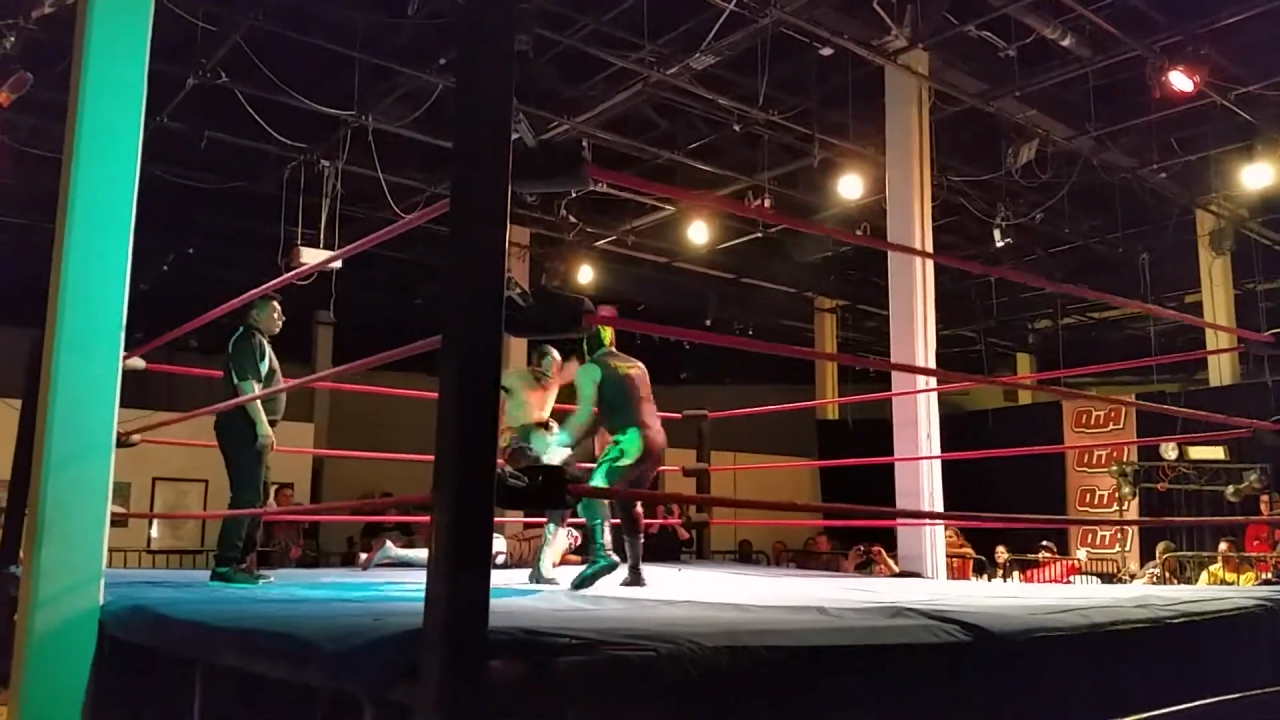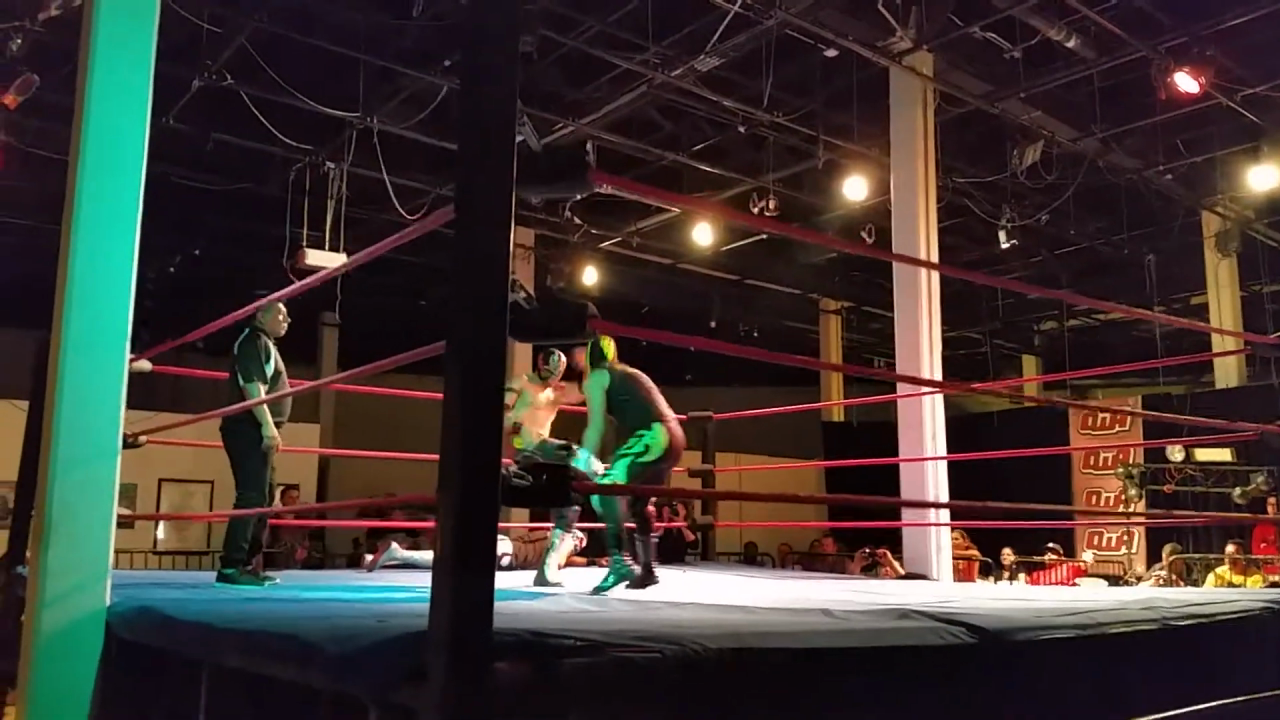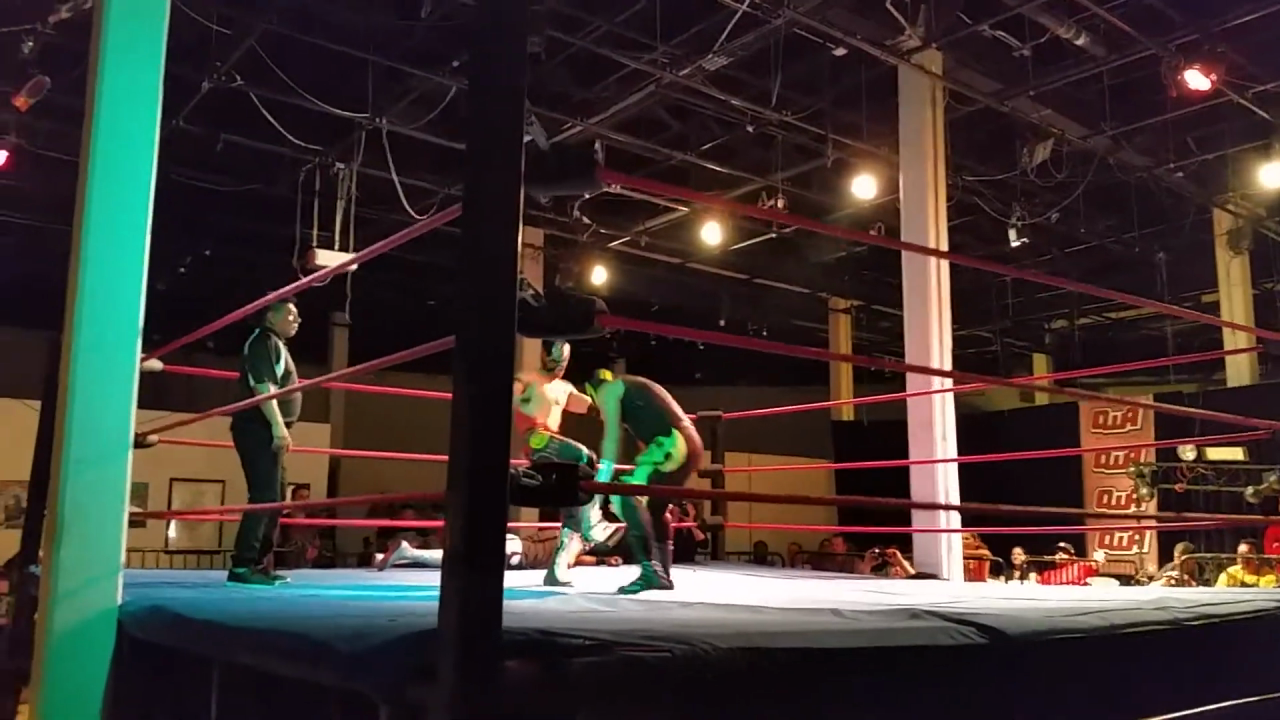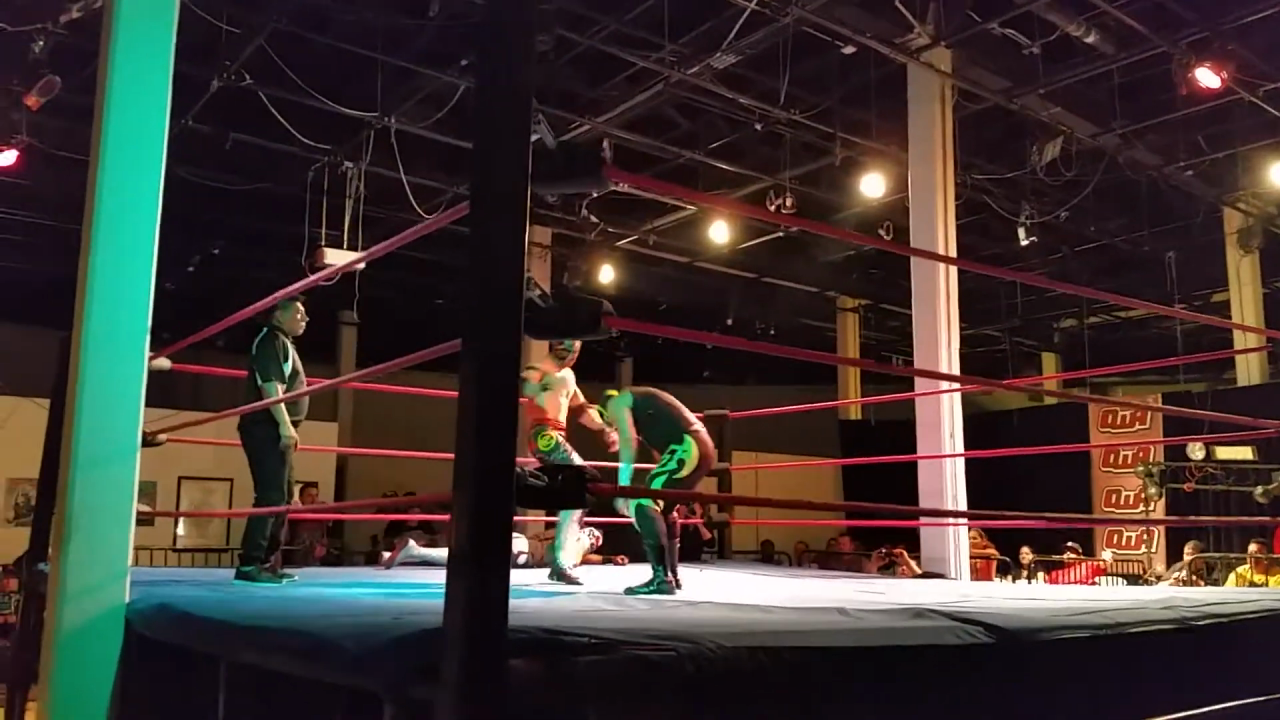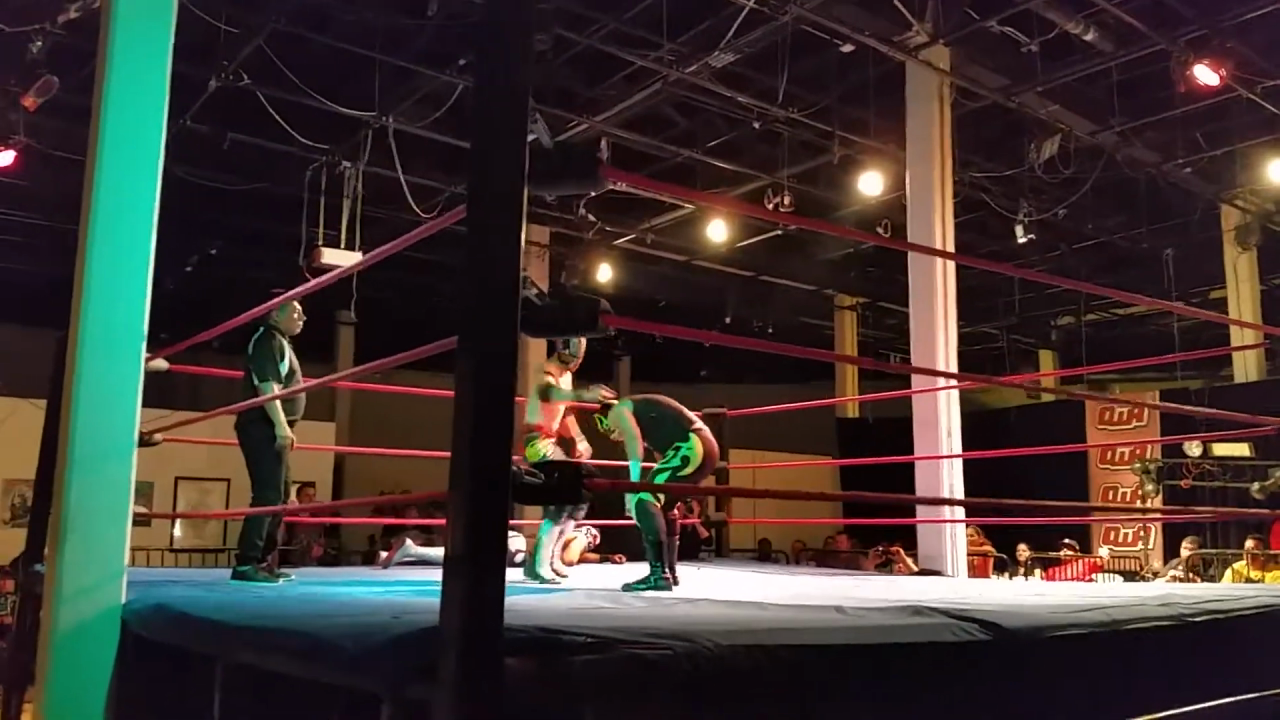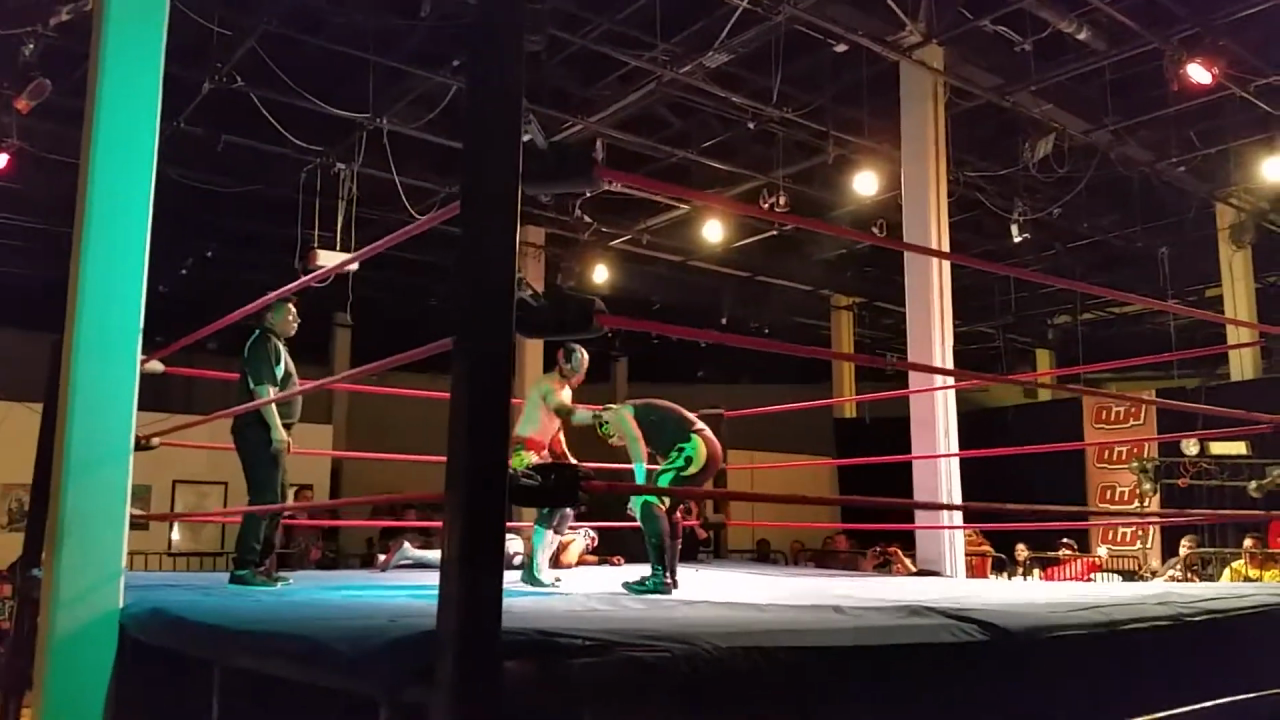
dt=0.1s
person 1, frame 1
left shoulder: (260, 343)
right shoulder: (247, 340)
right elbow: (246, 385)
left wrist: (265, 427)
right wrist: (262, 424)
left hip: (251, 430)
right hip: (243, 429)
left knee: (256, 496)
right knee: (246, 495)
left ankle: (240, 562)
right ankle: (225, 565)
person 1, frame 2
left shoulder: (266, 344)
right shoulder: (253, 341)
right elbow: (252, 387)
left wrist: (270, 428)
right wrist: (268, 425)
left hip: (256, 431)
right hip: (249, 430)
left knee: (261, 498)
right knee: (251, 497)
left ankle: (246, 564)
right ankle: (231, 567)
person 1, frame 3
left shoulder: (276, 345)
right shoulder: (263, 342)
right elbow: (262, 387)
left wrist: (281, 429)
right wrist: (278, 426)
left hip: (268, 432)
right hip: (260, 431)
left knee: (274, 497)
right knee: (263, 496)
left ankle: (257, 563)
right ankle: (242, 566)
person 1, frame 4
left shoulder: (284, 344)
right shoulder: (271, 341)
right elbow: (270, 387)
left wrist: (288, 428)
right wrist: (285, 425)
left hip: (276, 430)
right hip: (267, 430)
left knee: (281, 496)
right knee: (271, 495)
left ankle: (264, 561)
right ankle: (249, 564)
person 1, frame 5
left shoulder: (281, 343)
right shoulder: (267, 340)
right elbow: (266, 386)
left wrist: (286, 428)
right wrist: (281, 425)
left hip: (272, 431)
right hip: (264, 429)
left knee: (278, 496)
right knee: (267, 496)
left ankle: (262, 562)
right ankle: (246, 564)
person 1, frame 6
left shoulder: (276, 346)
right shoulder: (263, 343)
right elbow: (262, 390)
left wrist: (282, 432)
right wrist: (276, 428)
left hip: (269, 434)
right hip: (260, 433)
left knee: (275, 499)
right knee: (264, 498)
left ankle: (260, 565)
right ankle: (243, 568)
person 2, frame 1
left shoulder: (554, 378)
right shoulder: (515, 377)
right elbow: (500, 403)
left hip: (537, 452)
right hip: (515, 442)
right knee: (545, 430)
left ankle: (541, 568)
person 2, frame 2
left shoulder: (557, 389)
right shoulder: (522, 383)
right elbow: (502, 410)
right wrist: (514, 425)
left hip: (543, 452)
right hip: (522, 444)
left knee: (568, 509)
right knee: (567, 452)
left ankle: (547, 572)
person 2, frame 3
left shoulder: (563, 386)
right shoulder: (527, 377)
left elbow: (585, 405)
right elbow: (509, 396)
right wrist: (520, 398)
left hip: (551, 442)
right hip: (536, 438)
left knee: (574, 503)
right knee: (586, 460)
left ankle: (557, 571)
right ankle: (591, 527)
person 2, frame 4
left shoulder: (569, 374)
right shoulder: (541, 367)
left elbow: (582, 408)
right elbow: (522, 385)
left wrist: (605, 429)
right wrist: (542, 387)
left hip: (556, 438)
right hip: (544, 435)
left ankle: (559, 565)
right ankle: (559, 554)
person 2, frame 5
left shoulder: (566, 375)
right shoulder: (549, 370)
right elbow: (545, 393)
left wrist: (579, 440)
right wrist: (583, 393)
left hip: (549, 441)
right hip: (537, 440)
left ankle: (551, 558)
right ankle: (538, 564)
person 2, frame 6
left shoulder: (564, 390)
right shoulder: (550, 386)
right elbow: (566, 414)
left wrist: (567, 458)
left hip: (540, 453)
right hip: (524, 453)
left knee: (564, 511)
left ankle: (541, 567)
right ankle: (536, 570)
person 3, frame 1
left shoulder: (544, 537)
right shoulder: (561, 537)
left elbow: (555, 556)
right elbow: (551, 560)
left wrist: (581, 559)
right wrist: (570, 558)
left hip: (497, 545)
right hip: (498, 549)
left ankle: (391, 552)
right ankle: (391, 552)
person 3, frame 2
right shoulder: (567, 539)
left elbow: (558, 558)
right elbow: (555, 562)
left hip: (502, 547)
right hip: (504, 551)
left ankle: (397, 553)
right ankle: (396, 553)
person 3, frame 3
left shoulder: (562, 537)
left elbow: (574, 557)
left wrist: (603, 560)
left hip: (511, 545)
right hip: (512, 549)
left ankle: (407, 553)
right ankle: (408, 552)
person 3, frame 4
left shoulder: (572, 536)
right shoulder: (583, 537)
left elbow: (579, 556)
right elbow: (571, 561)
left wrist: (608, 559)
left hip: (518, 543)
right hip: (520, 549)
left ankle: (414, 551)
right ankle: (413, 550)
person 3, frame 5
left shoulder: (566, 533)
right shoulder: (580, 537)
left elbow: (579, 555)
right elbow: (568, 559)
left wrist: (606, 557)
left hip: (514, 541)
right hip: (517, 547)
left ankle: (410, 550)
right ankle: (411, 549)
person 3, frame 6
left shoulder: (564, 536)
right shoulder: (578, 539)
left elbow: (577, 558)
right elbow: (565, 562)
left wrist: (605, 559)
left hip: (512, 544)
right hip: (515, 550)
left ankle: (409, 553)
right ankle: (409, 552)
person 4, frame 1
left shoulder: (591, 369)
right shoulder: (637, 366)
left elbow: (584, 413)
left wrist: (562, 439)
left hip: (631, 441)
right hip: (655, 441)
left knee: (592, 493)
right knee: (629, 502)
left ankle: (601, 552)
right ankle: (635, 570)
person 4, frame 2
left shoulder: (596, 378)
right shoulder: (632, 374)
left elbow: (596, 423)
left wrist: (583, 460)
left hip: (654, 435)
right hip: (673, 435)
right knee: (638, 502)
left ankle: (620, 560)
right ankle: (647, 570)
person 4, frame 3
left shoulder: (608, 390)
right shoulder: (636, 389)
left elbow: (611, 433)
left wrist: (603, 478)
left hip: (673, 442)
right hip: (690, 443)
left knee: (624, 496)
right knee: (656, 506)
left ankle: (651, 569)
right ankle: (663, 573)
person 4, frame 4
left shoulder: (618, 401)
right shoulder: (645, 401)
left elbow: (628, 439)
right elbow: (661, 445)
left wrist: (624, 486)
left hip: (686, 448)
right hip: (703, 446)
left knee: (641, 504)
right knee: (662, 506)
left ankle: (662, 577)
right ankle: (671, 575)
person 4, frame 5
left shoulder: (617, 411)
right shoulder: (644, 412)
left elbow: (632, 437)
right elbow: (664, 458)
left wrist: (634, 484)
left hip: (692, 446)
right hip: (706, 446)
left knee: (642, 500)
right knee: (663, 503)
left ankle: (659, 574)
right ankle: (669, 571)
person 4, frame 6
left shoulder: (618, 414)
right shoulder: (646, 418)
left elbow: (635, 439)
right elbow: (666, 460)
left wrist: (640, 486)
left hip: (694, 447)
right hip: (709, 448)
left knee: (647, 503)
right knee: (666, 506)
left ankle: (660, 577)
right ankle: (669, 575)
